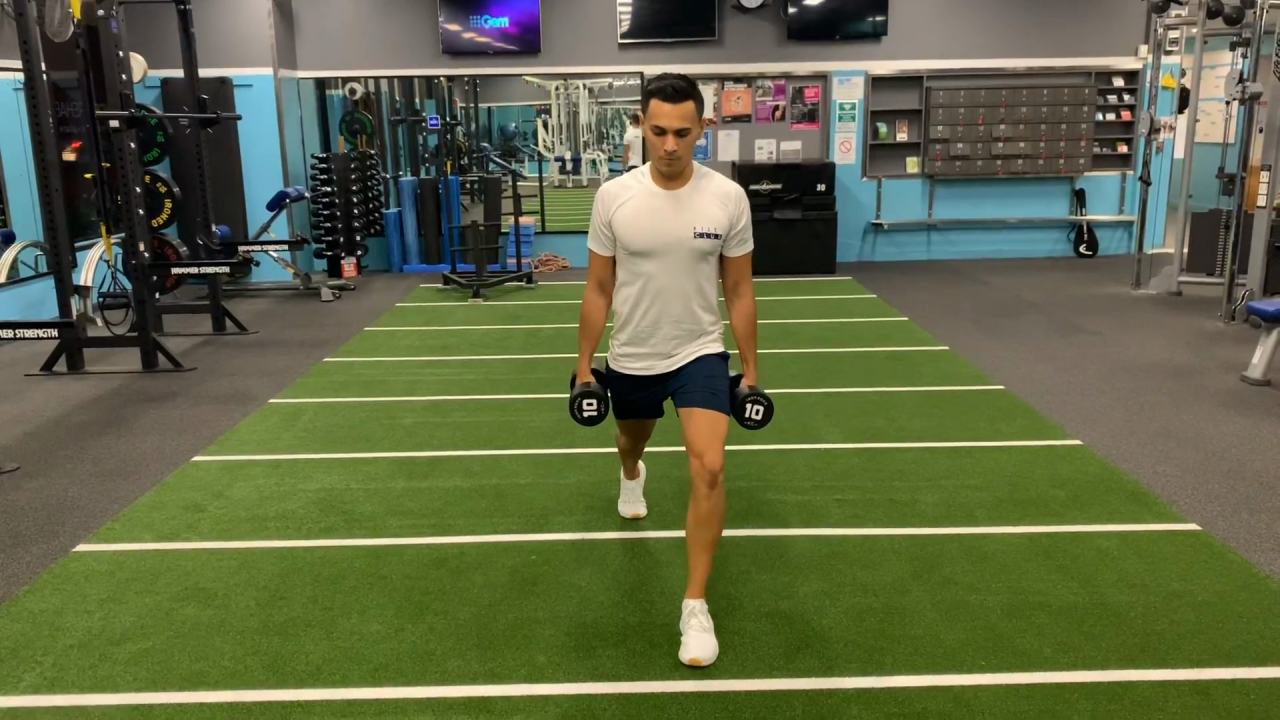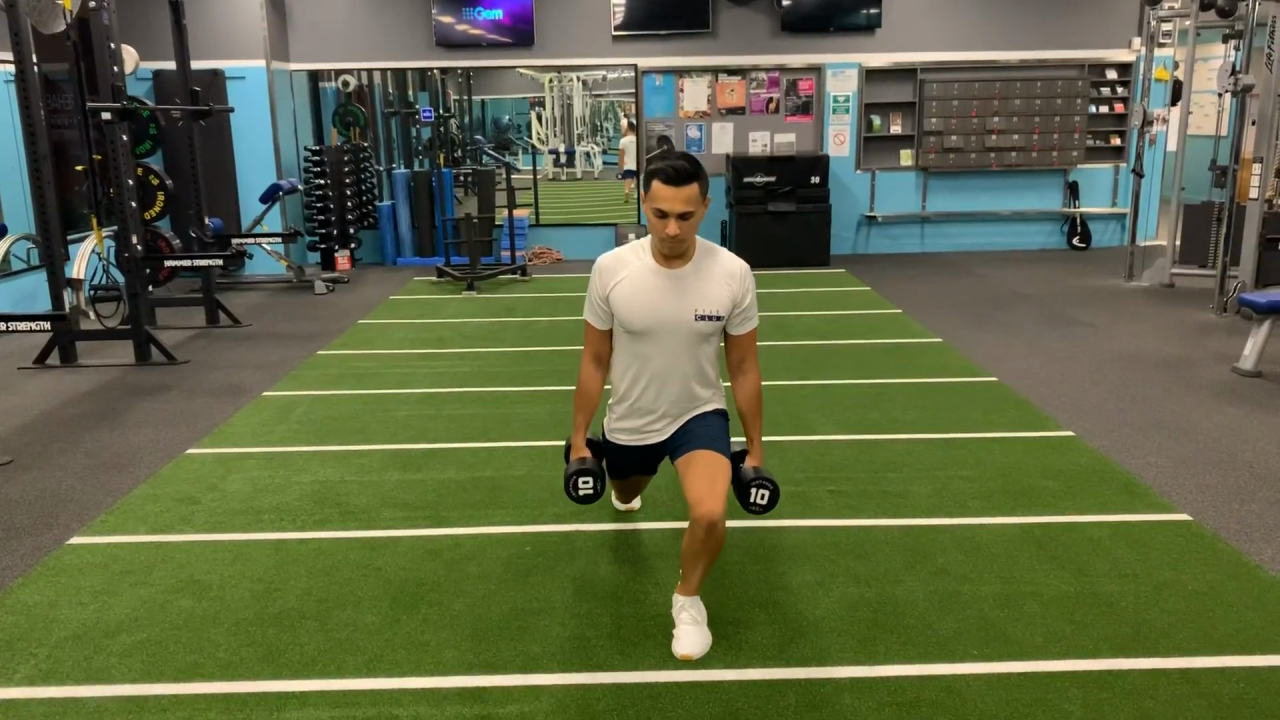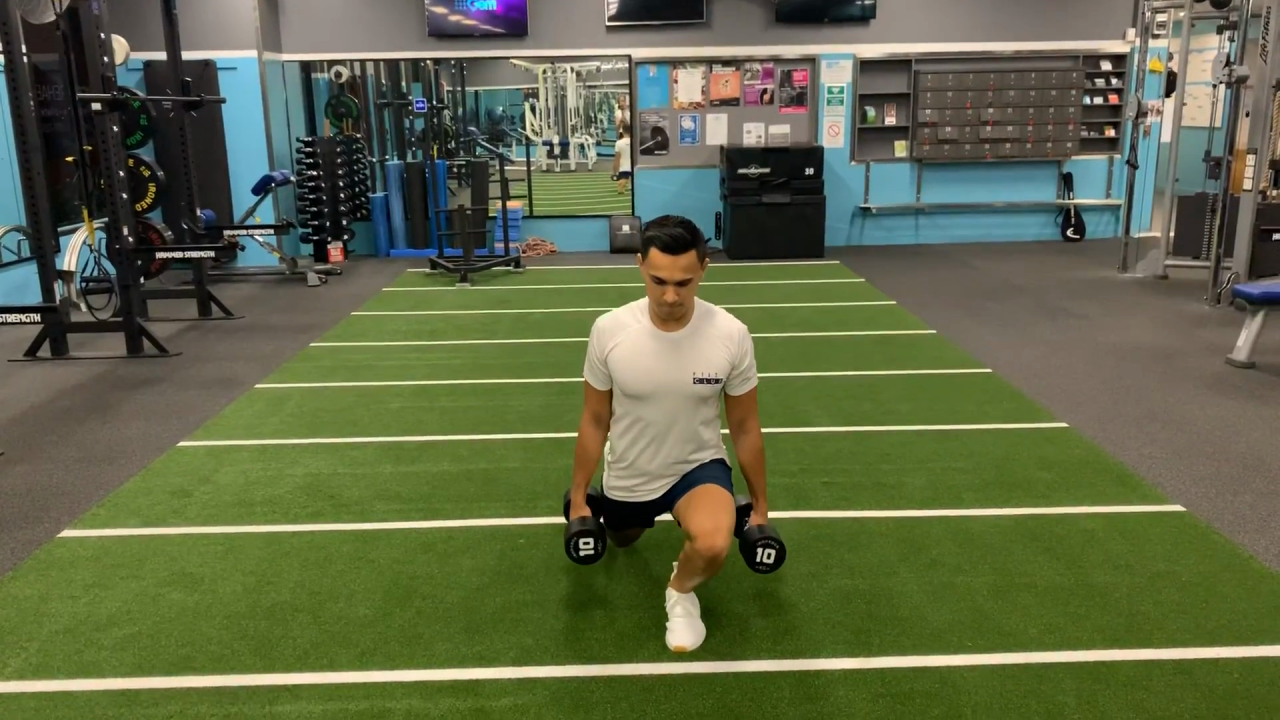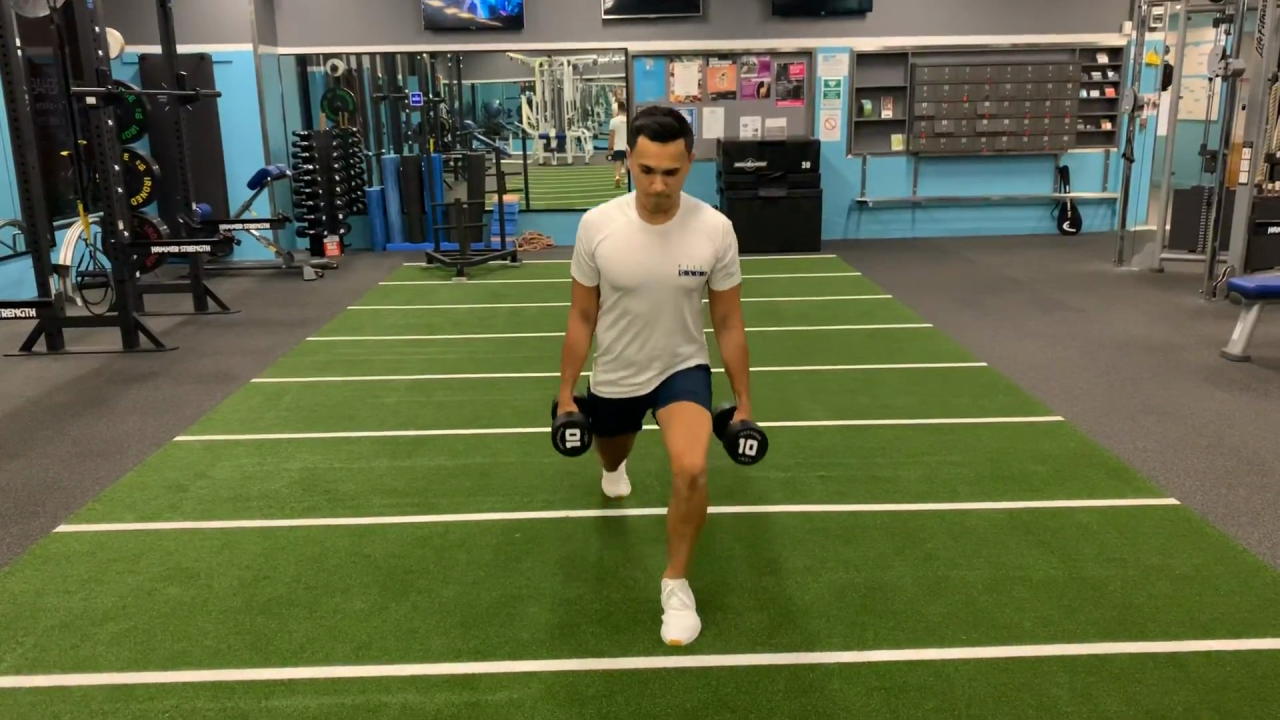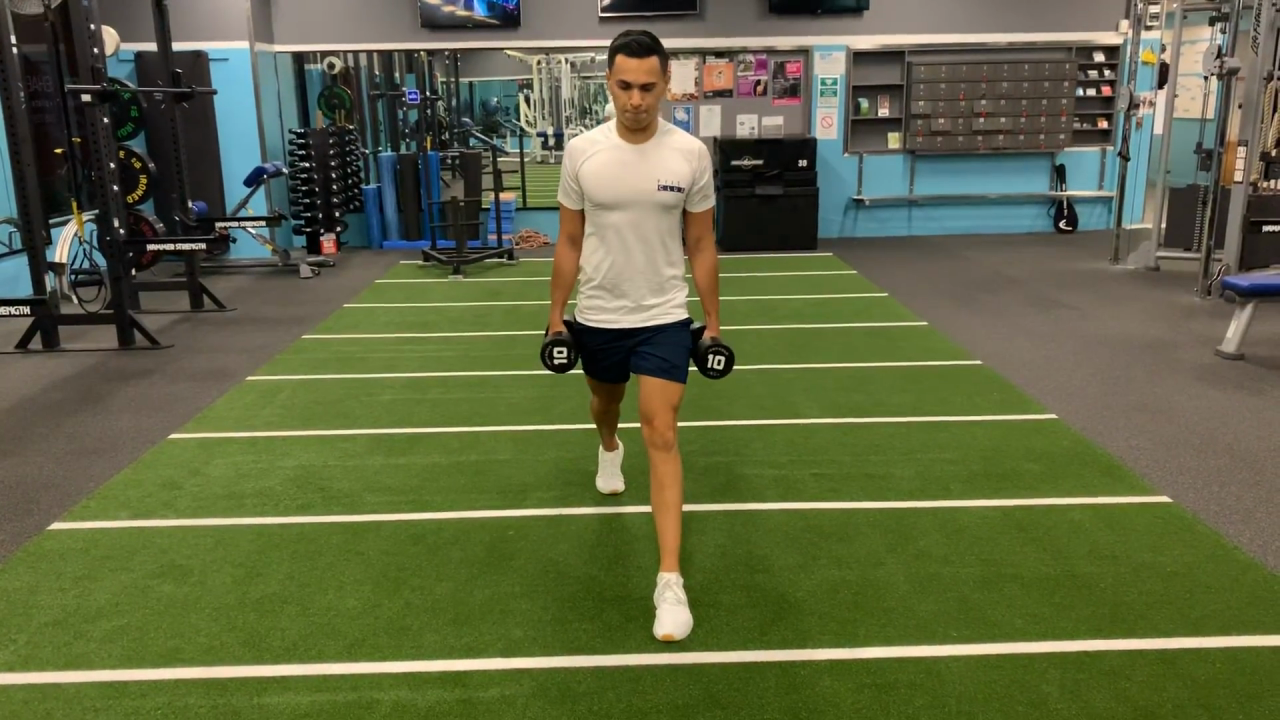
dt=1s
person 1, frame 1
left shoulder: (728, 197)
right shoulder: (614, 196)
left elbow: (739, 292)
right elbow: (599, 289)
left wrist: (750, 369)
right wrist: (583, 364)
left hip: (700, 354)
right hip: (630, 359)
left knee: (708, 469)
right knee: (632, 438)
left ankle: (695, 605)
right ankle: (631, 473)
person 1, frame 2
left shoulder: (733, 273)
right shoulder: (611, 269)
left elbow: (744, 368)
right elbow: (595, 361)
left wrist: (755, 448)
right wrist: (578, 437)
left hip: (699, 414)
right hip: (629, 422)
left knee: (710, 514)
right knee: (625, 492)
left ankle: (687, 597)
right ankle: (627, 487)
person 1, frame 3
left shoulder: (731, 335)
right shoulder: (609, 331)
left elbow: (745, 427)
right elbow: (595, 421)
left wrist: (760, 505)
right wrist: (578, 497)
left hip: (698, 466)
right hip: (628, 476)
left knee: (713, 545)
right knee: (622, 542)
left ankle: (681, 590)
right ankle: (640, 514)
person 1, frame 4
left shoulder: (715, 229)
right shoulder: (597, 225)
left elbow: (729, 324)
right elbow: (581, 317)
left wrist: (743, 402)
right wrist: (565, 392)
left hip: (683, 368)
right hip: (614, 377)
left knee: (691, 469)
right knee: (610, 459)
left ankle: (676, 582)
right ankle: (616, 466)
person 1, frame 5
left shoulder: (690, 153)
right shoulder: (582, 151)
left elbow: (701, 246)
right elbow: (569, 242)
left wrist: (713, 321)
right wrist: (555, 314)
left hip: (664, 317)
right hip: (598, 317)
left knee: (661, 436)
right knee: (605, 401)
left ankle: (670, 580)
right ankle: (608, 448)
